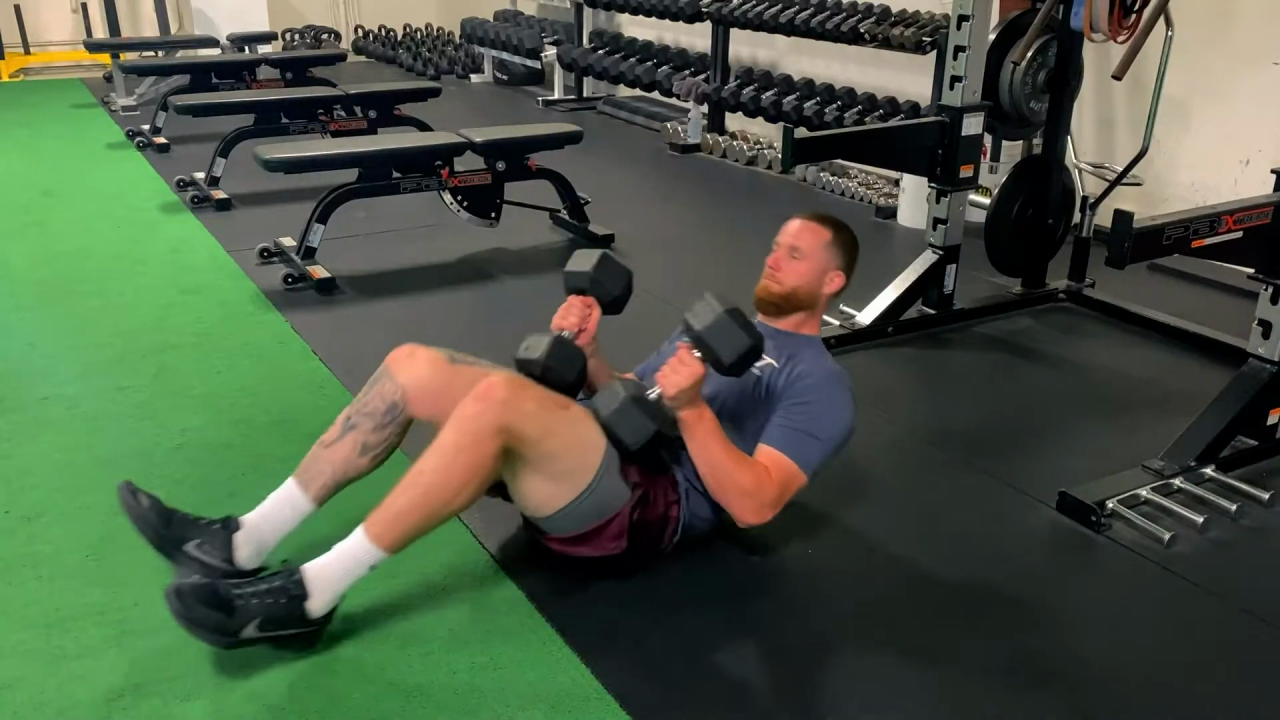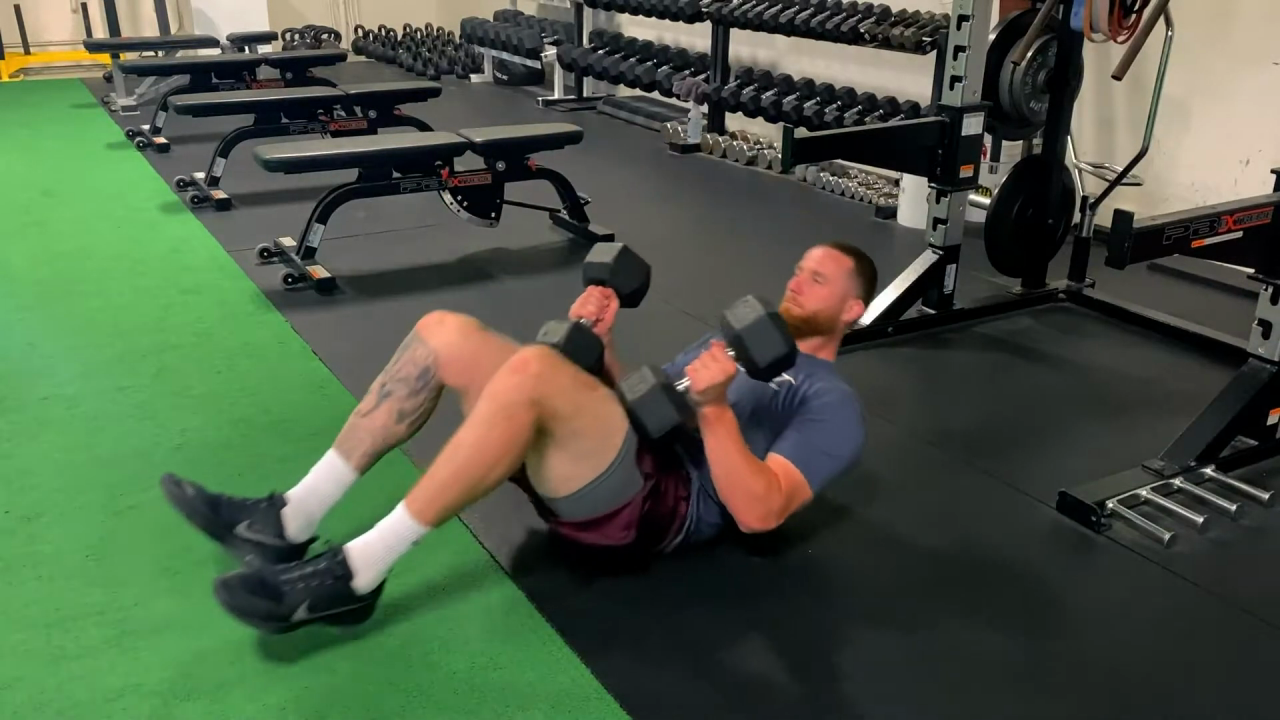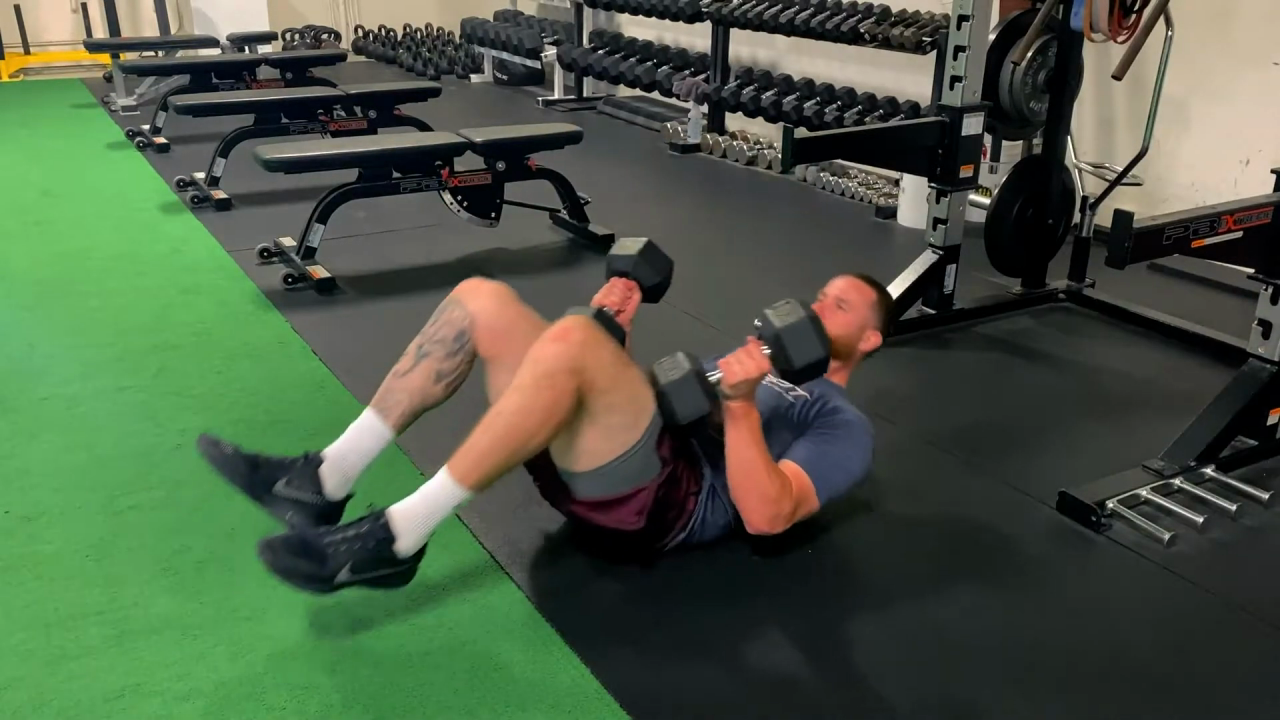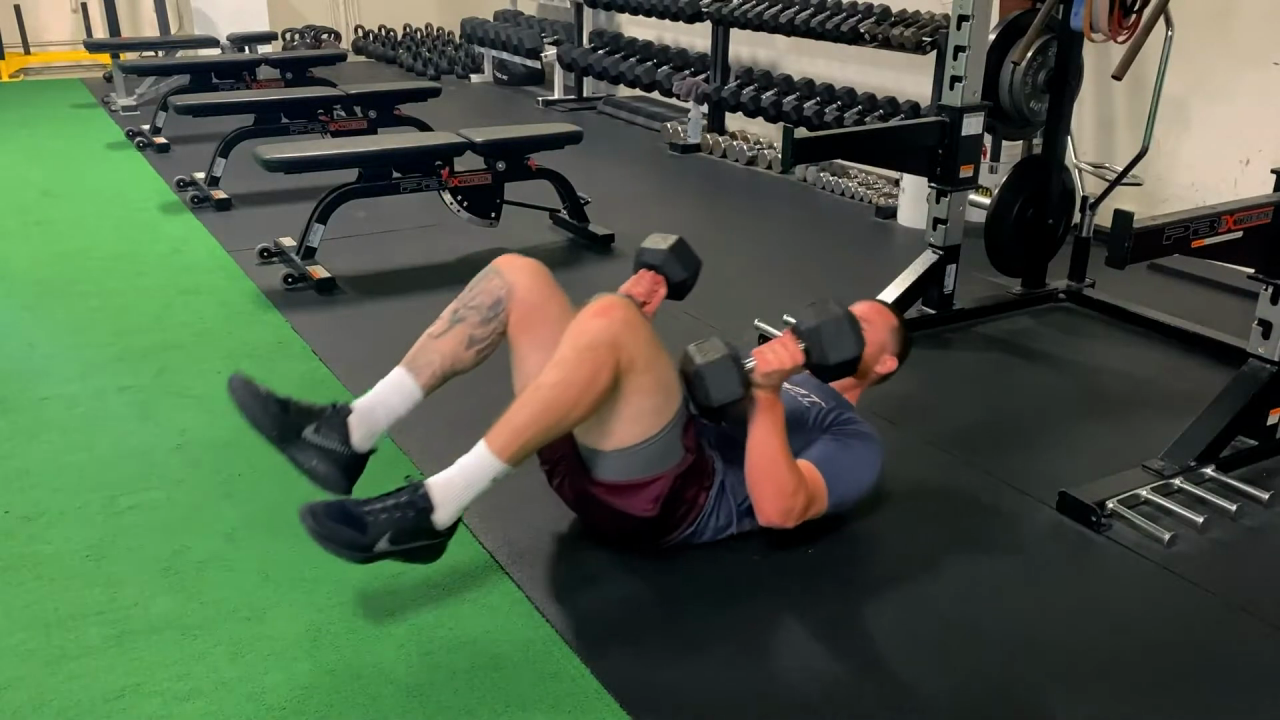
dt=0.1s
person 1, frame 1
left shoulder: (819, 390)
left elbow: (753, 503)
left wrist: (691, 408)
right wrist: (584, 351)
left hip: (641, 505)
right hip: (585, 453)
left knee: (495, 395)
right knee: (411, 370)
left ankle: (310, 594)
right ankle: (249, 542)
person 1, frame 2
left shoulder: (832, 406)
left elbow: (759, 511)
left wrist: (715, 407)
right wrist: (601, 345)
left hip: (653, 502)
right hip: (596, 458)
left knee: (531, 369)
right knee: (445, 333)
left ankle: (356, 573)
right ankle: (293, 518)
person 1, frame 3
left shoulder: (844, 432)
right shoulder: (752, 353)
left elbow: (765, 514)
left wrist: (740, 403)
right wrist: (614, 328)
left hip: (653, 502)
right hip: (581, 470)
left knee: (570, 338)
right knee: (483, 299)
left ankle: (396, 537)
right ankle: (324, 480)
person 1, frame 4
left shoulder: (853, 443)
right shoulder: (774, 353)
left elbow: (777, 510)
left wrist: (767, 394)
right wrist: (643, 322)
left hip: (664, 495)
right hip: (590, 457)
left knee: (605, 316)
right knee: (517, 276)
left ankle: (433, 509)
right ankle: (350, 433)
